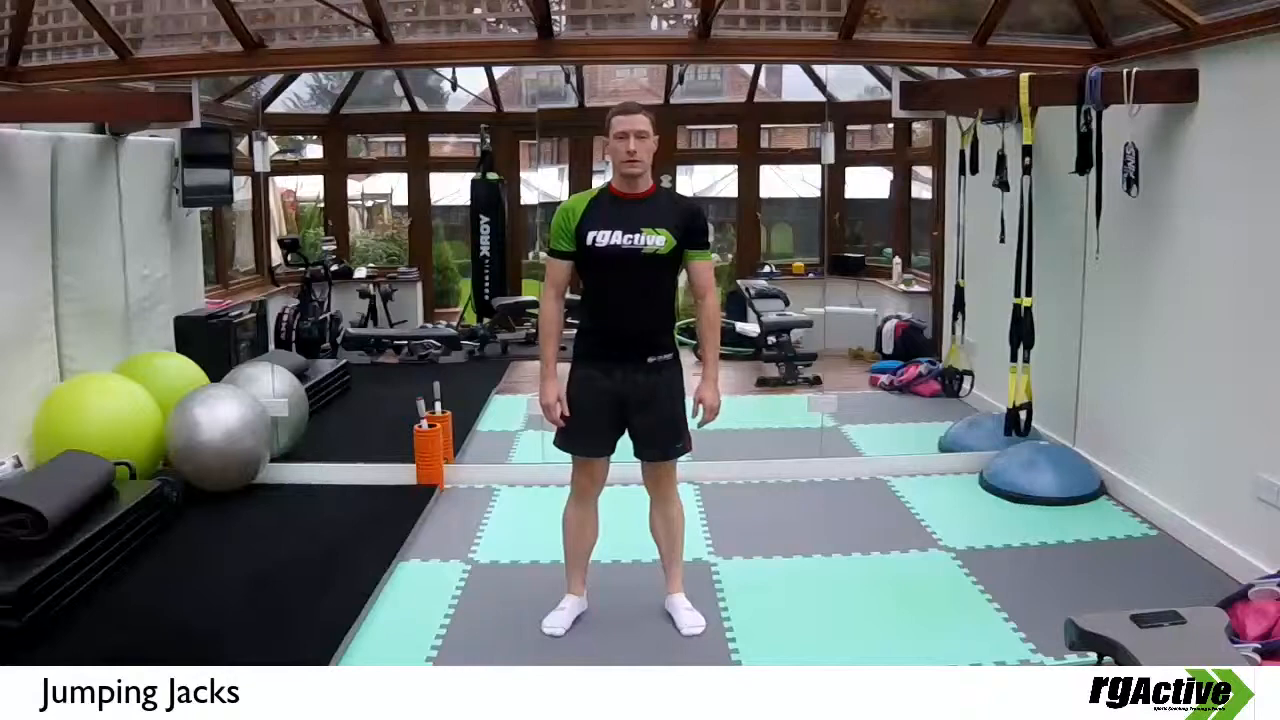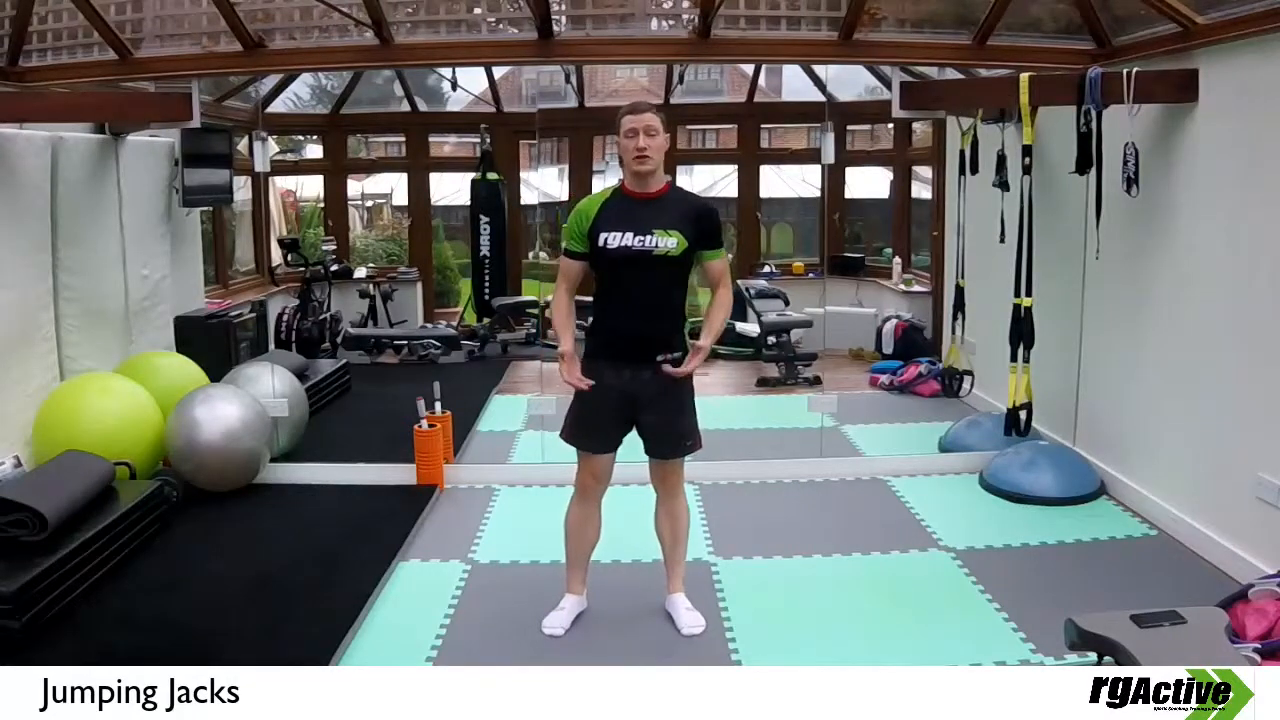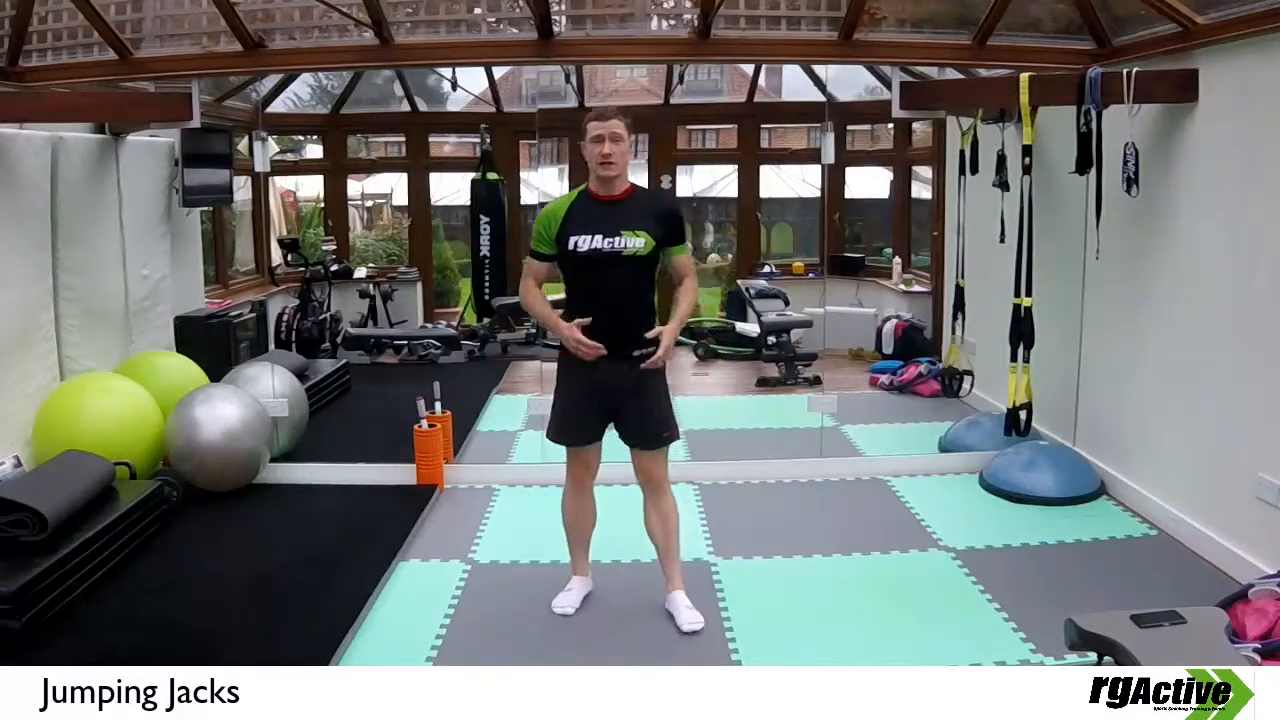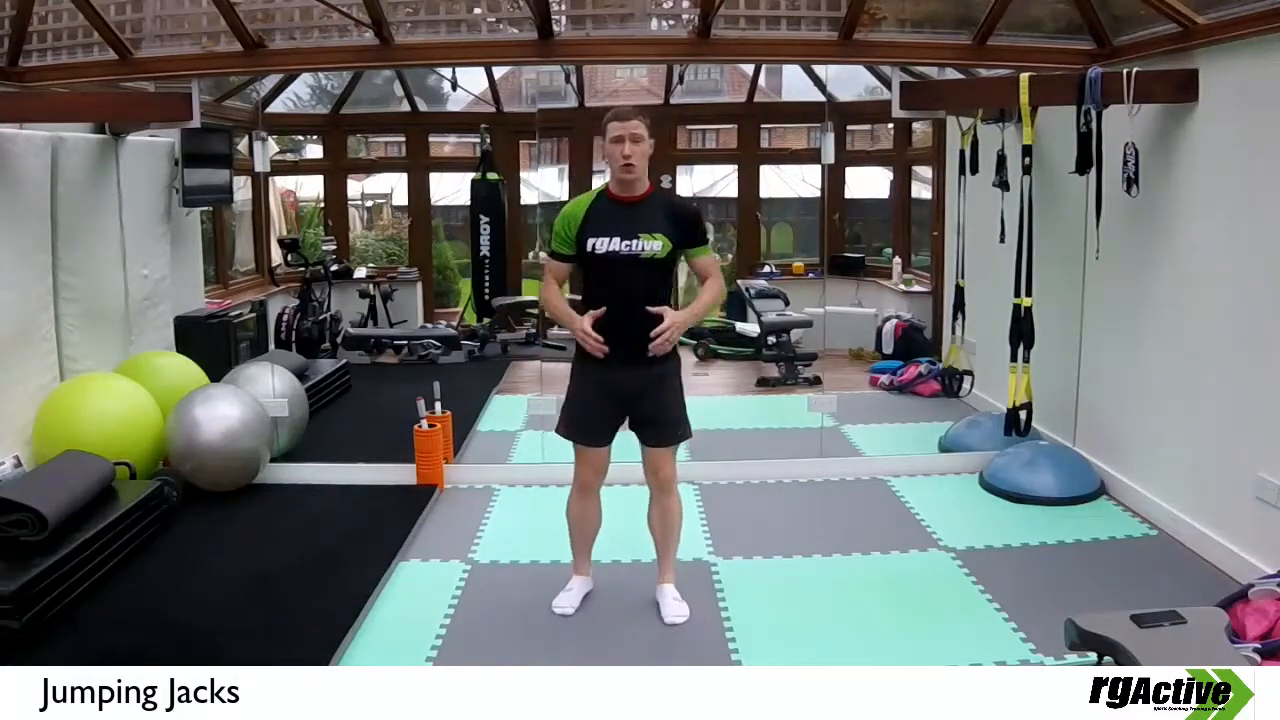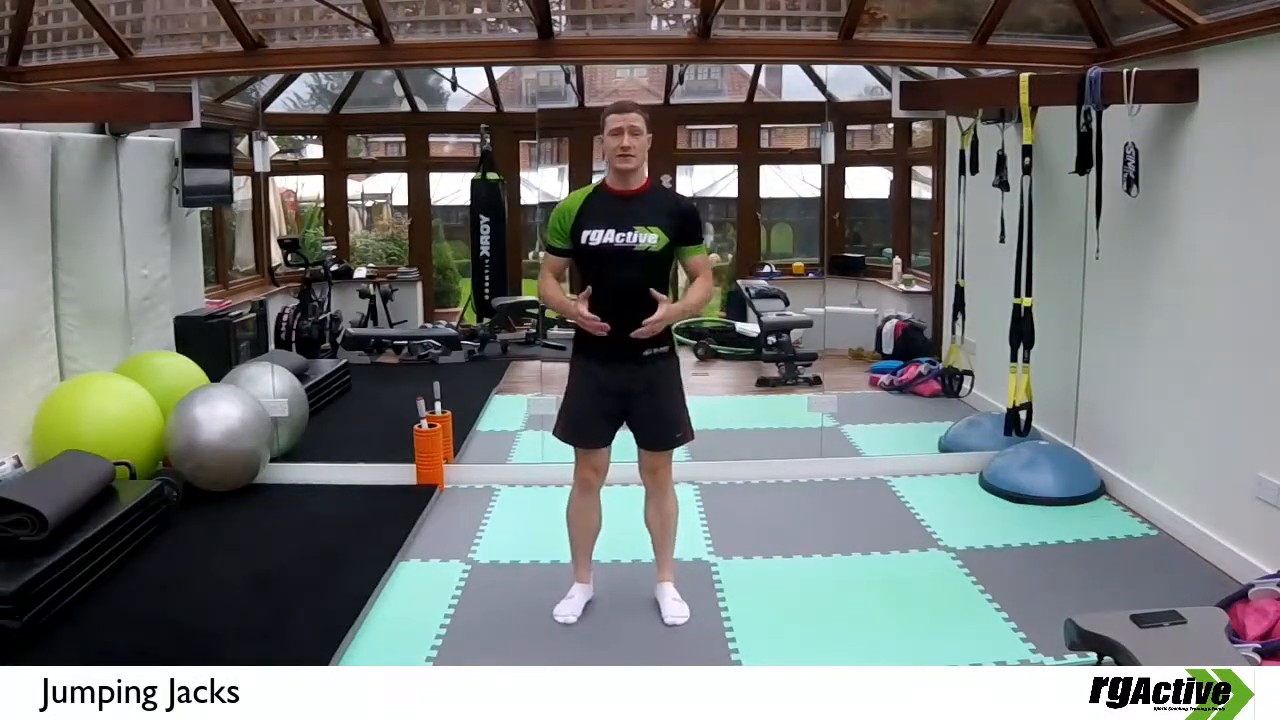
dt=0.7s
person 1, frame 1
left shoulder: (683, 213)
right shoulder: (576, 212)
left elbow: (705, 297)
right elbow: (553, 296)
left wrist: (710, 377)
right wrist: (549, 375)
left hip: (658, 371)
right hip: (592, 371)
left knee: (663, 485)
right knee: (584, 485)
left ankle: (675, 593)
right ankle: (574, 594)
person 1, frame 2
left shoulder: (697, 212)
right shoulder: (591, 210)
left elbow: (721, 286)
right elbow: (565, 287)
left wrist: (705, 343)
right wrist: (565, 346)
left hip: (667, 370)
right hip: (602, 370)
left knee: (670, 483)
right knee: (589, 484)
left ankle: (675, 592)
right ankle: (575, 593)
person 1, frame 3
left shoulder: (660, 210)
right shoulder: (558, 214)
left elbow: (686, 278)
right elbow: (529, 285)
left wrist: (674, 326)
right wrist: (560, 327)
left hip: (642, 364)
right hip: (582, 364)
left knee: (655, 480)
right knee: (580, 474)
left ankle: (675, 589)
right ankle: (580, 575)
person 1, frame 4
left shoulder: (679, 212)
right shoulder: (577, 213)
left elbow: (713, 281)
right elbow: (550, 283)
left wrist: (685, 318)
right wrist: (573, 322)
left hip: (656, 366)
right hip: (596, 366)
left knee: (662, 478)
right knee: (586, 477)
left ankle: (666, 582)
right ankle: (580, 574)
person 1, frame 5
left shoulder: (677, 208)
right shoulder: (574, 208)
left elbow: (704, 281)
right elbow: (547, 280)
left wrist: (674, 310)
right wrist: (571, 309)
left hip: (654, 362)
right hip: (593, 364)
left knee: (658, 475)
right knee: (587, 476)
left ankle: (665, 582)
right ankle: (581, 582)
